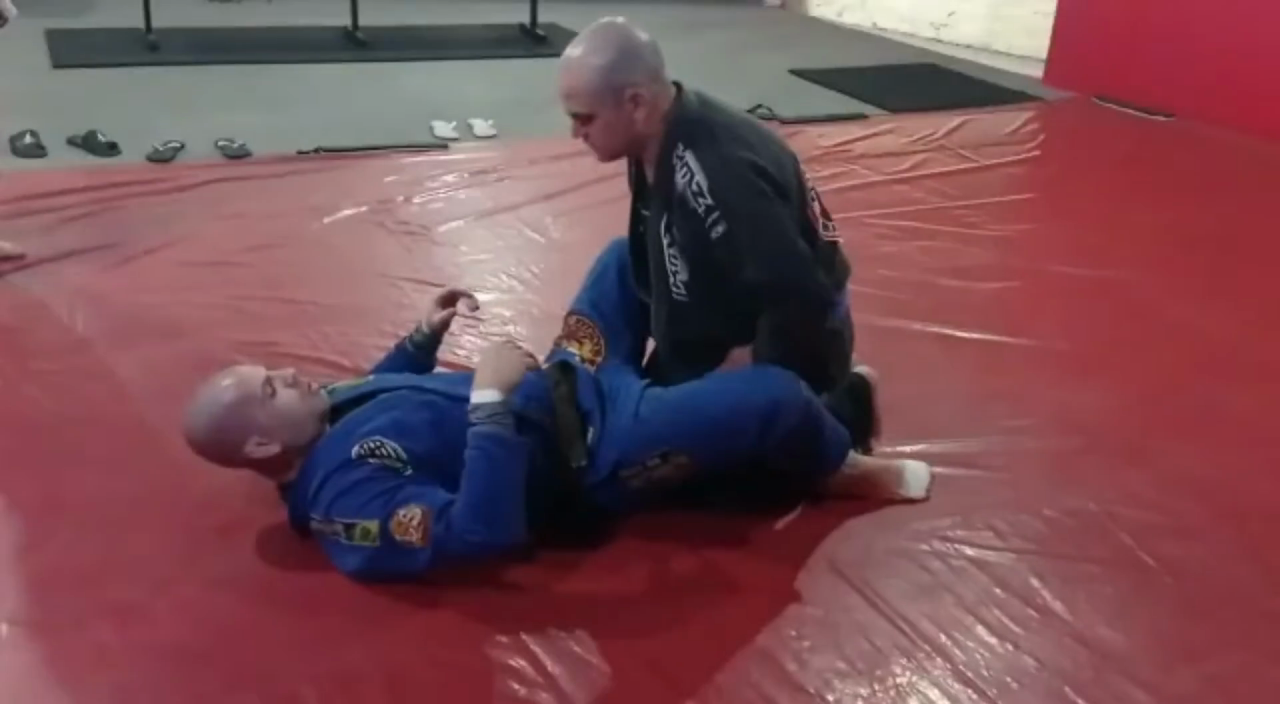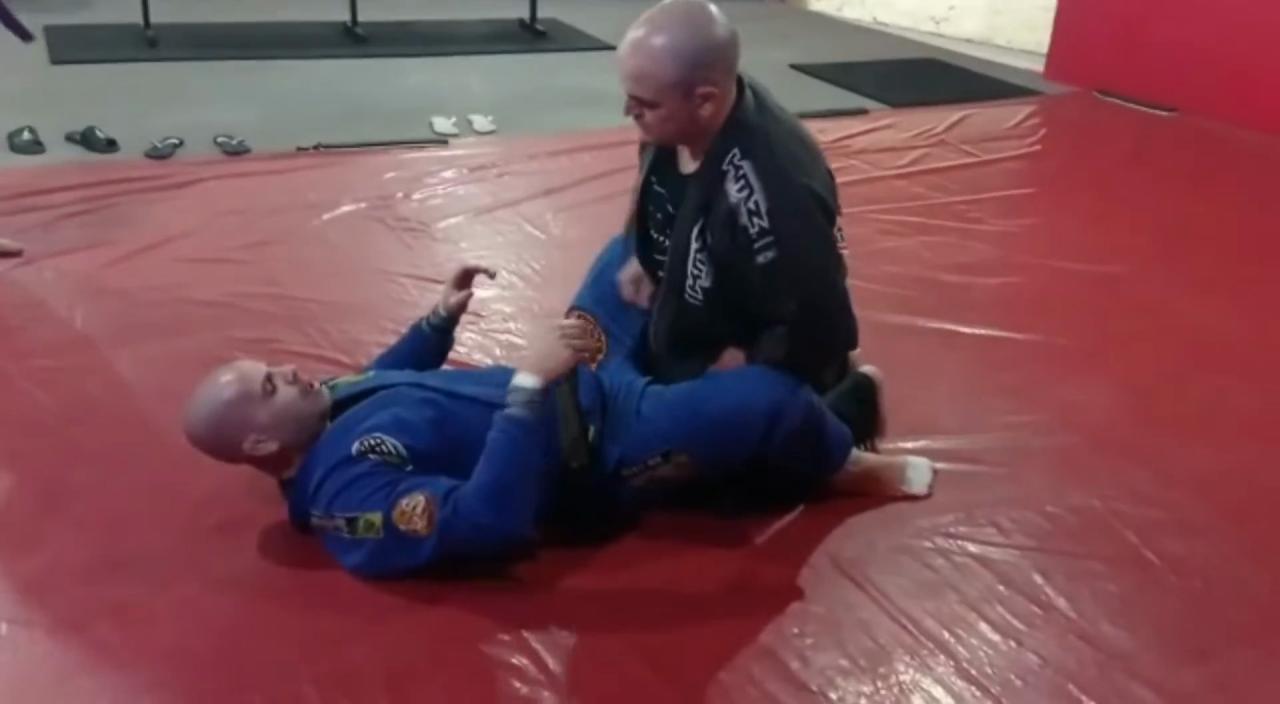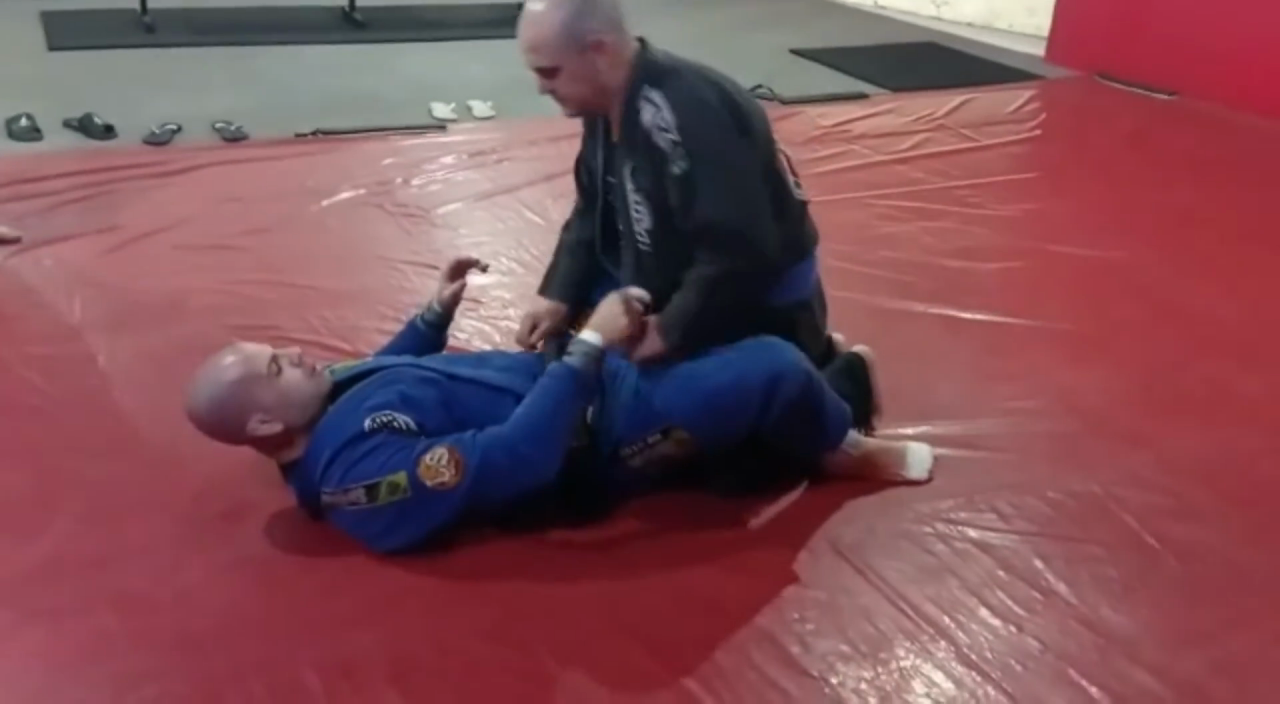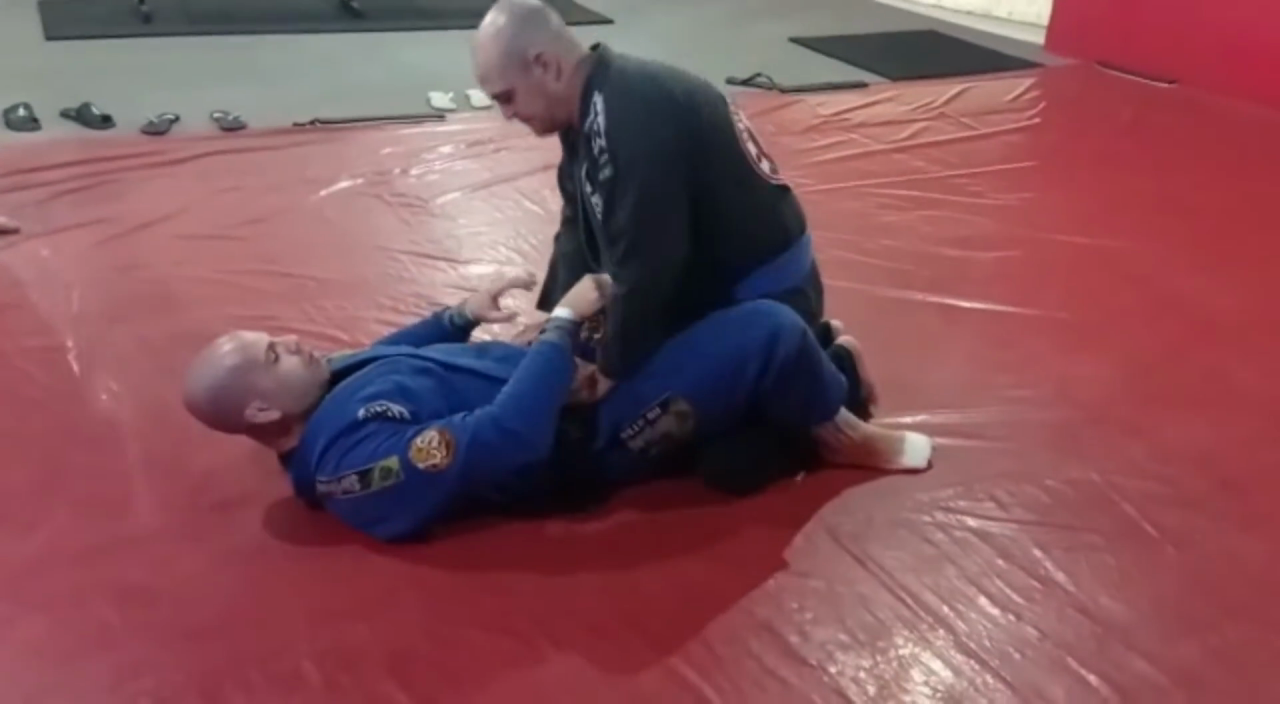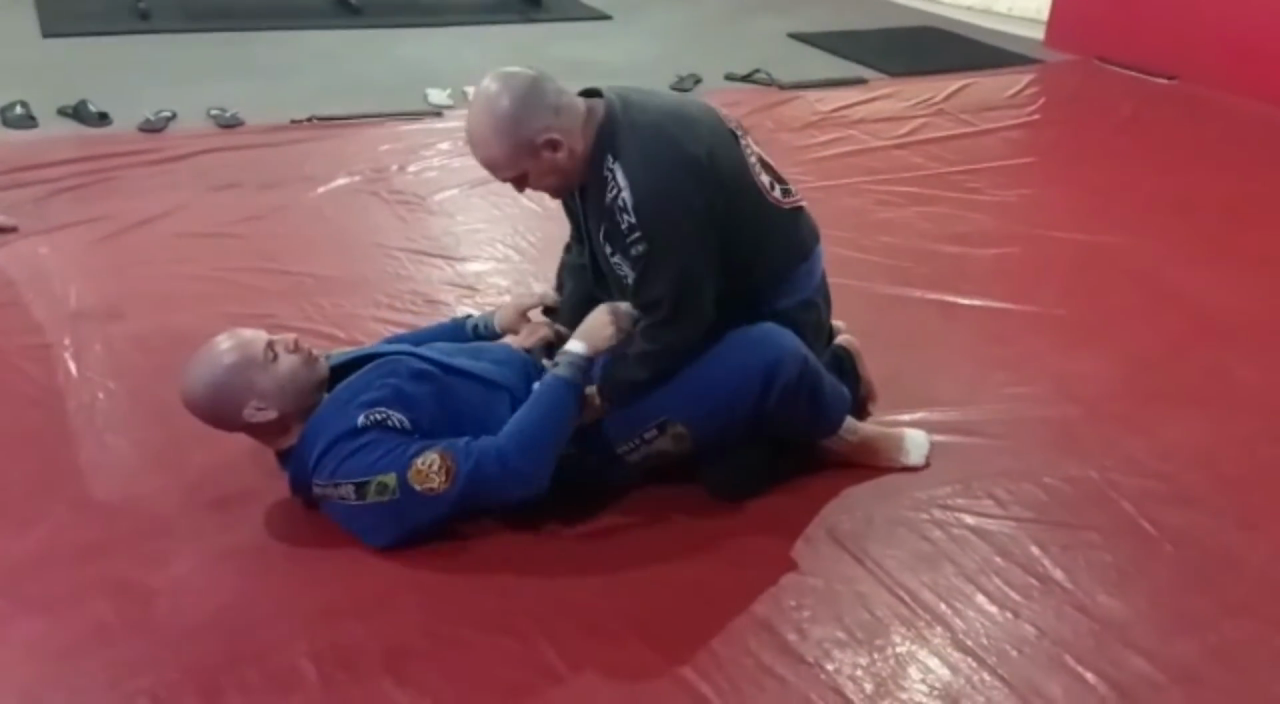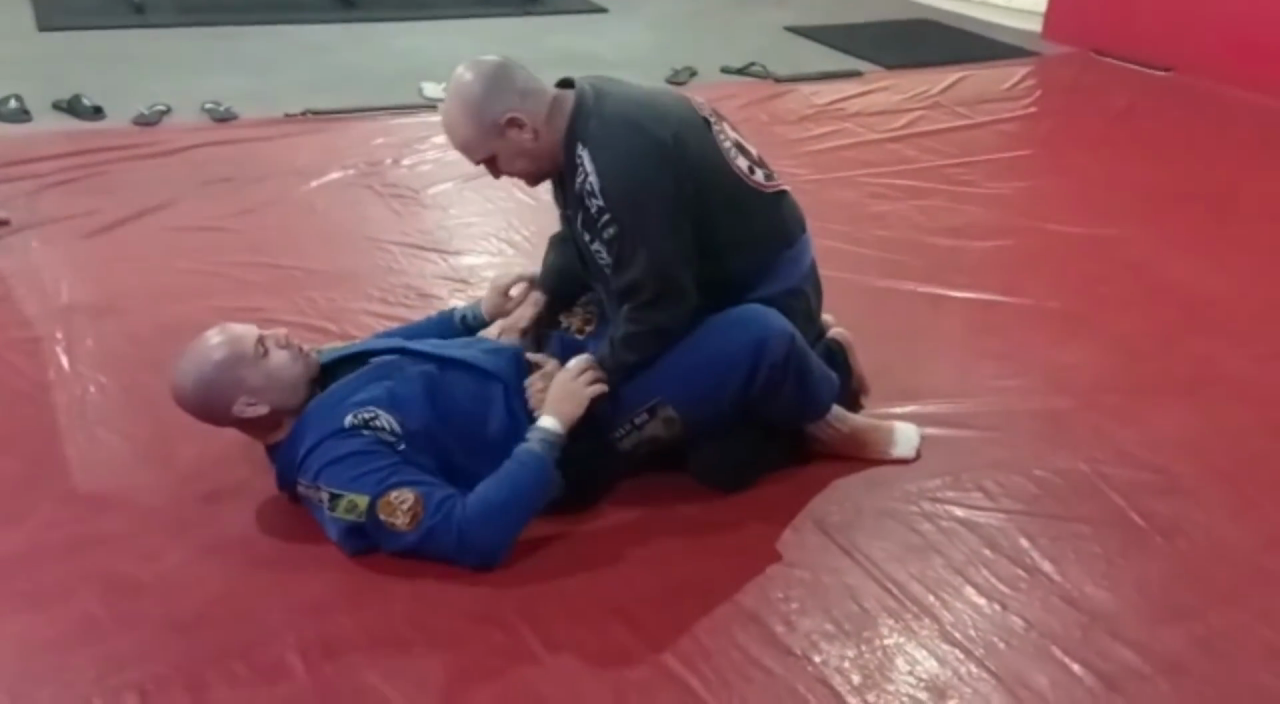
dt=0.5s
person 1, frame 1
left shoulder: (324, 418)
right shoulder: (348, 500)
right elbow: (485, 533)
left wrist: (423, 336)
right wrist: (490, 397)
left hip: (562, 386)
right hip: (596, 450)
left knee: (628, 257)
right knee: (776, 395)
right ankle: (842, 473)
person 1, frame 2
left shoulder: (324, 412)
right shoulder: (350, 497)
right elbow: (494, 520)
left wrist: (441, 318)
right wrist: (529, 383)
left hip: (570, 387)
right hip: (597, 449)
left knee: (631, 256)
right knee: (776, 396)
right ankle: (846, 470)
person 1, frame 3
left shoulder: (327, 404)
right shoulder: (360, 470)
right elbow: (520, 459)
left wrist: (437, 309)
right wrist: (594, 341)
left hip: (560, 374)
right hip: (597, 437)
right knee: (774, 367)
right ankle: (845, 453)
person 1, frame 4
left shoulder: (323, 398)
right shoulder: (357, 457)
left elbow: (388, 357)
right elbow: (511, 437)
left wrist: (461, 315)
right wrist: (564, 320)
left hip: (571, 379)
right hip: (591, 433)
right knee: (769, 330)
left ankle: (808, 361)
right ankle: (843, 437)
person 1, frame 5
left shoulder: (327, 387)
right shoulder: (352, 461)
left elbow: (402, 350)
right elbow: (513, 468)
left wrist: (492, 324)
right wrist: (577, 352)
left hip: (557, 375)
right hip: (587, 435)
right knee: (770, 355)
left ankle: (809, 348)
right ankle: (845, 438)
person 1, frame 6
left shoulder: (318, 383)
right shoulder: (339, 463)
left elbow: (393, 346)
right elbow: (477, 535)
left wrist: (476, 314)
right wrist: (553, 426)
left hip: (549, 361)
right hip: (575, 430)
right knee: (756, 336)
left ankle: (797, 360)
right ankle: (832, 427)
person 2, frame 1
left shoulder: (723, 173)
right shoulder: (662, 139)
left elbow: (797, 297)
left wrist: (761, 370)
left hip: (795, 342)
left ankle: (840, 409)
person 2, frame 2
left shoulder: (776, 188)
right shoulder: (680, 124)
left elbow: (821, 325)
left wrist: (750, 365)
right wrist: (642, 258)
left hip: (743, 361)
left ankle: (846, 405)
person 2, frame 3
left shoulder: (689, 115)
right shoulder: (616, 107)
left elbow: (741, 249)
right elbow: (593, 211)
left wrist: (671, 330)
right wrist: (558, 296)
left hip: (762, 310)
person 2, frame 4
left shoulder: (630, 116)
right shoulder: (594, 105)
left elbow: (646, 264)
right elbow: (581, 225)
left wrist: (610, 369)
right wrist: (552, 317)
left hip: (760, 289)
right hip: (709, 279)
left knee: (731, 459)
person 2, frame 5
left shoulder: (652, 179)
right shoulder: (596, 123)
left elbow: (673, 319)
right elbow: (588, 245)
left wrist: (602, 393)
right wrist: (562, 326)
left hip: (772, 298)
right hip: (711, 286)
left knee: (731, 467)
left ankle: (835, 376)
right ankle: (808, 354)
person 2, frame 6
left shoulder: (621, 161)
right shoulder: (583, 113)
left elbow: (658, 307)
right elbow: (582, 232)
right wrist: (546, 298)
left hip: (764, 285)
right hip: (706, 270)
left knee: (721, 460)
left ankle: (829, 369)
right ankle: (803, 346)
